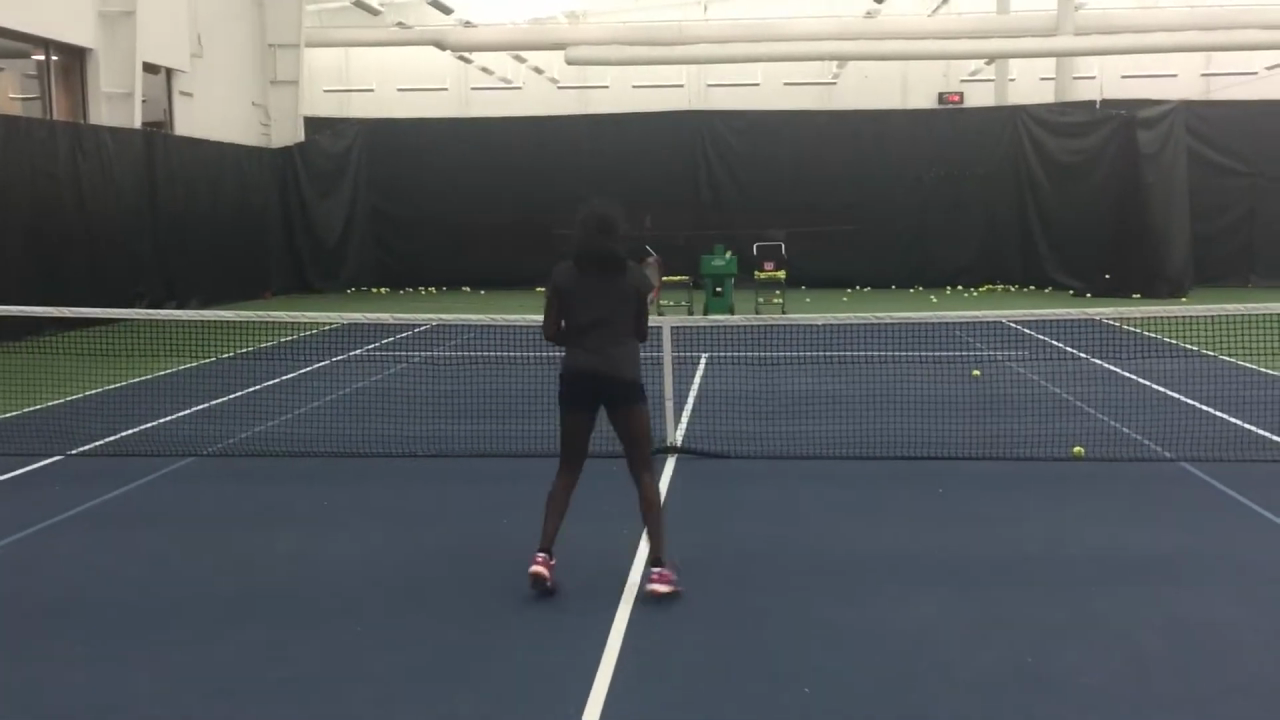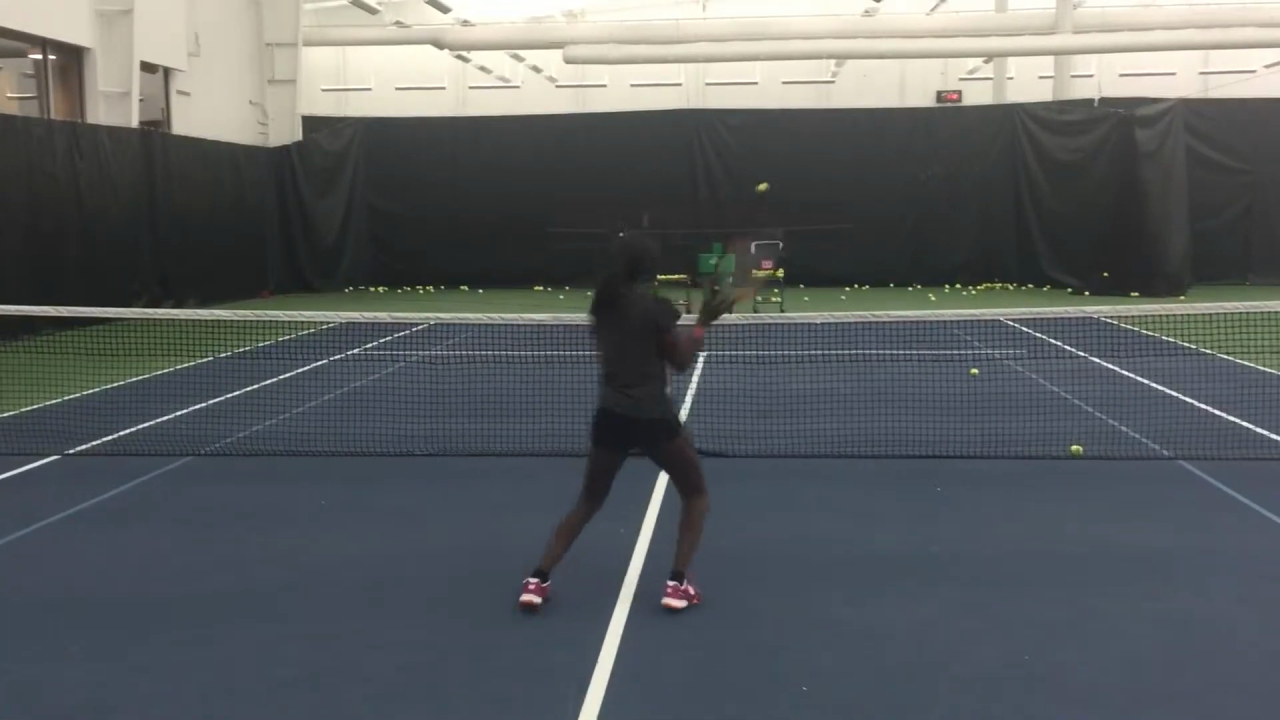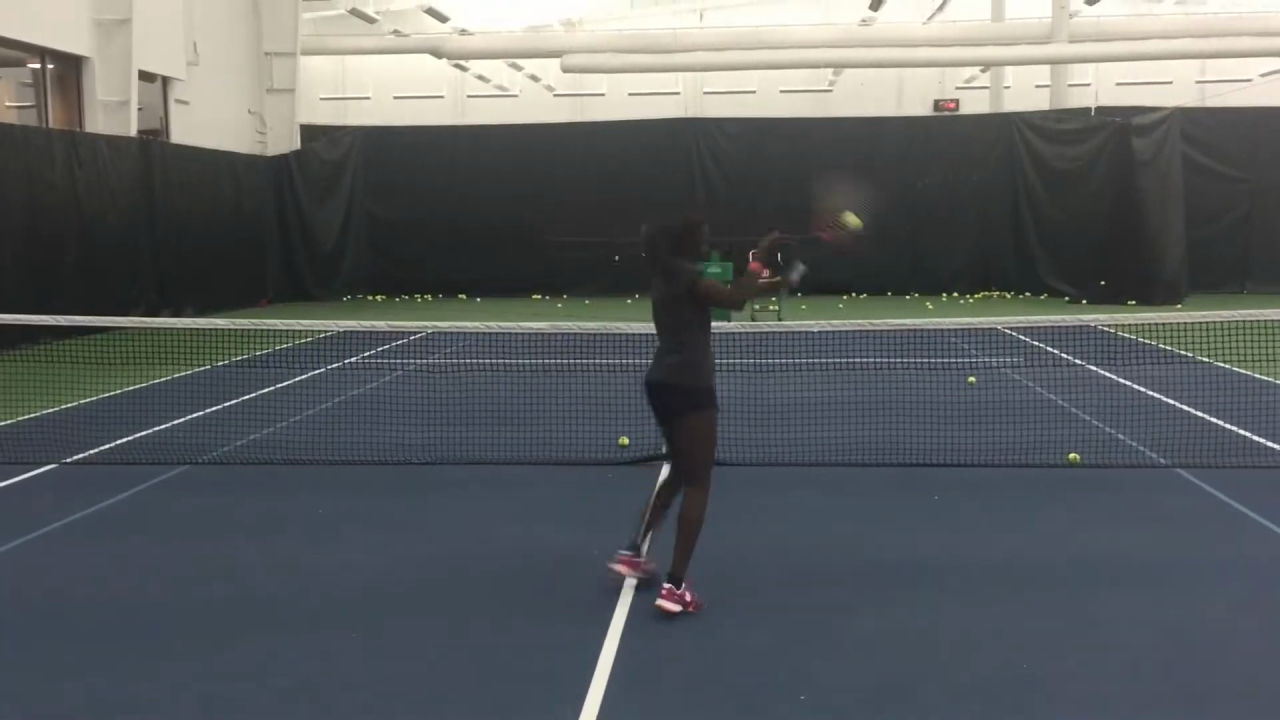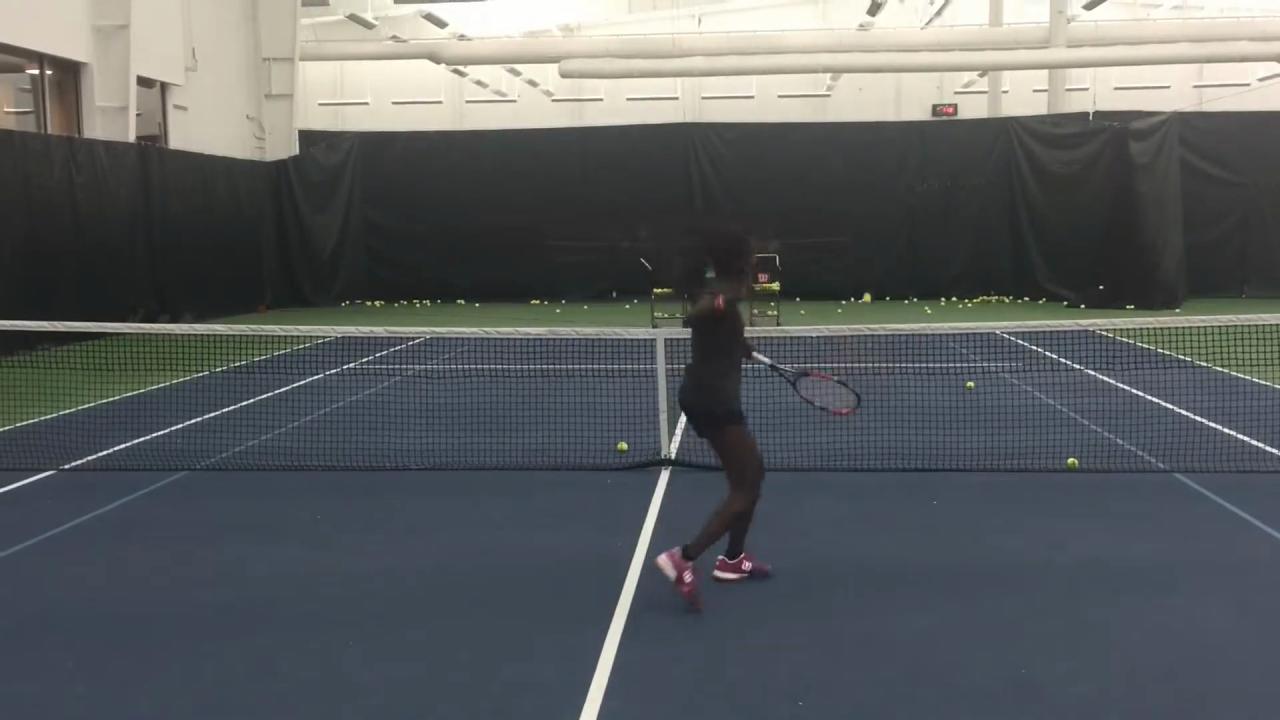
dt=0.3s
person 1, frame 1
left shoulder: (563, 274)
right shoulder: (634, 274)
left elbow: (551, 333)
right elbow: (641, 333)
left hip: (577, 375)
right hip: (621, 376)
left knee: (568, 470)
right knee: (643, 471)
left ankle: (543, 556)
right ankle: (658, 567)
person 1, frame 2
left shoulder: (605, 306)
right shoulder: (656, 306)
right elbow: (681, 361)
right wrist: (703, 324)
left hip: (610, 412)
right hip: (652, 415)
left knee: (587, 503)
right knee: (695, 492)
left ankle: (536, 580)
right ankle: (677, 582)
person 1, frame 3
left shoulder: (669, 274)
right shoulder: (684, 274)
left elbow: (718, 296)
right elbow: (734, 300)
left wrist: (763, 283)
left hip: (662, 382)
right hip: (686, 386)
left knee: (681, 472)
right knee: (696, 483)
left ankle: (633, 551)
right ankle: (674, 586)
person 1, frame 4
left shoulder: (718, 290)
right shoulder: (723, 290)
right elbow: (697, 314)
left wrist: (739, 342)
right wrist: (726, 302)
left hip: (702, 398)
right hip: (713, 402)
left knee: (753, 470)
right knee: (746, 492)
left ankle: (733, 557)
right ankle: (680, 557)
